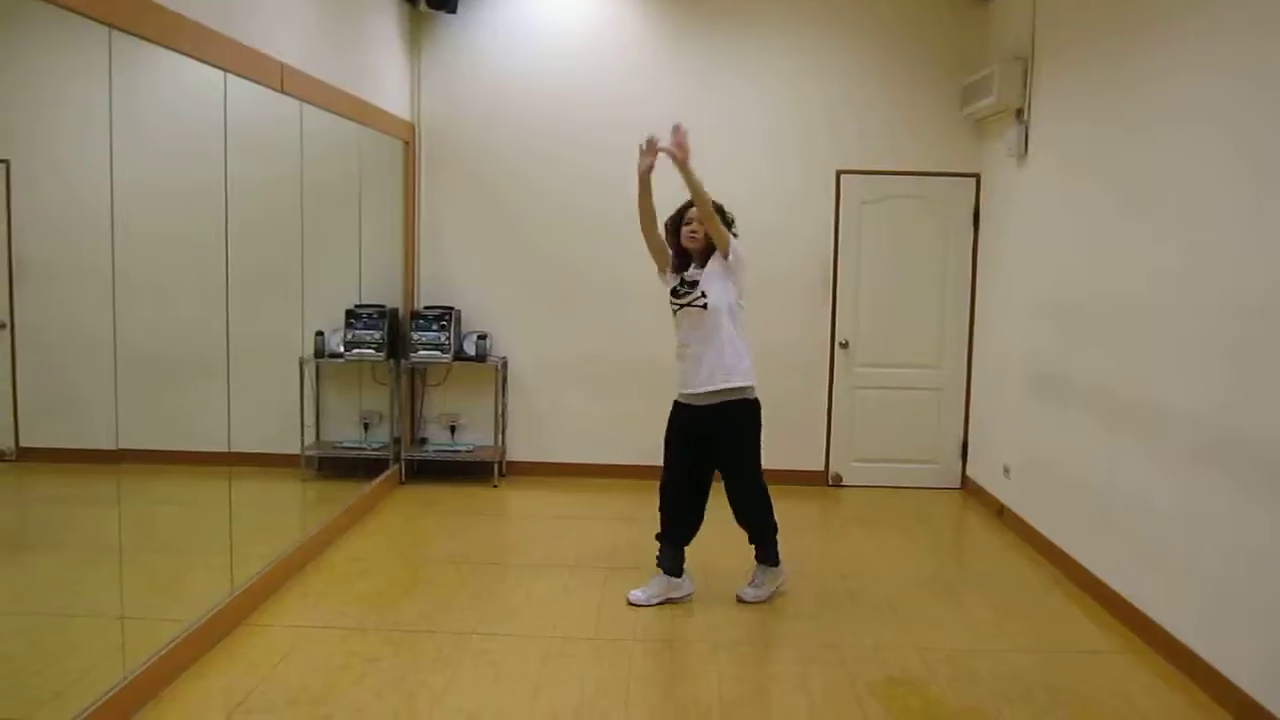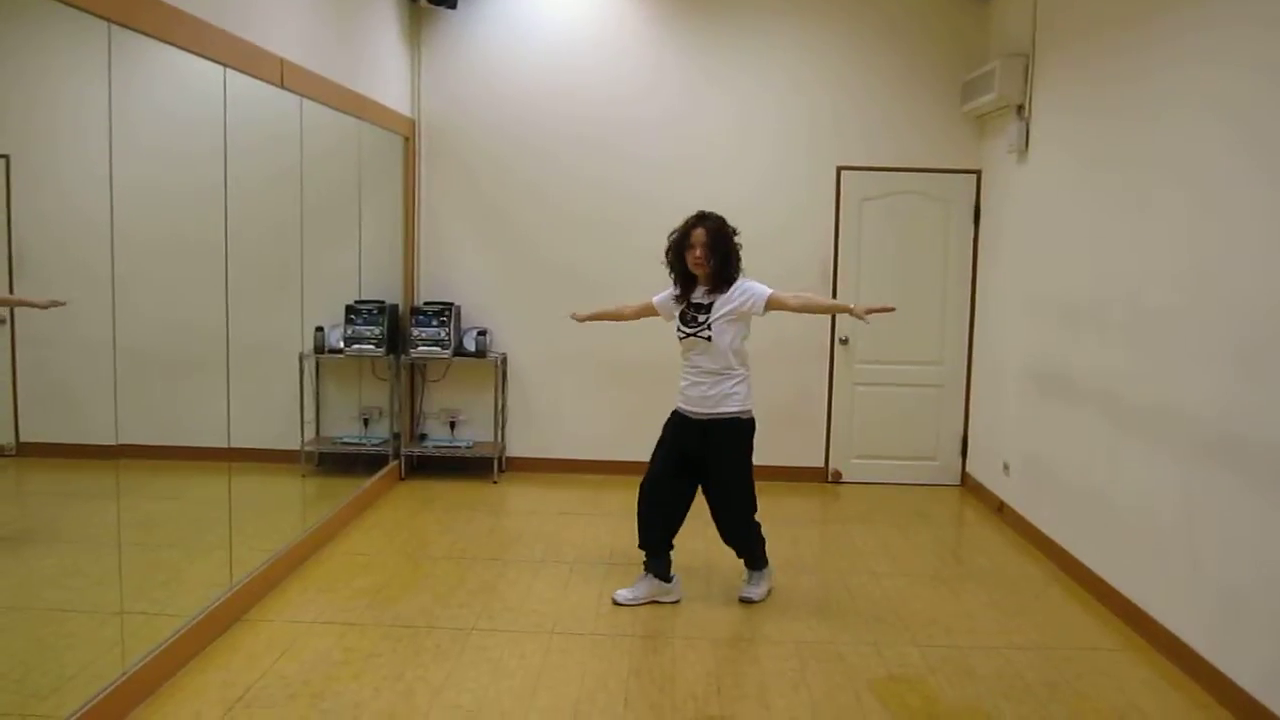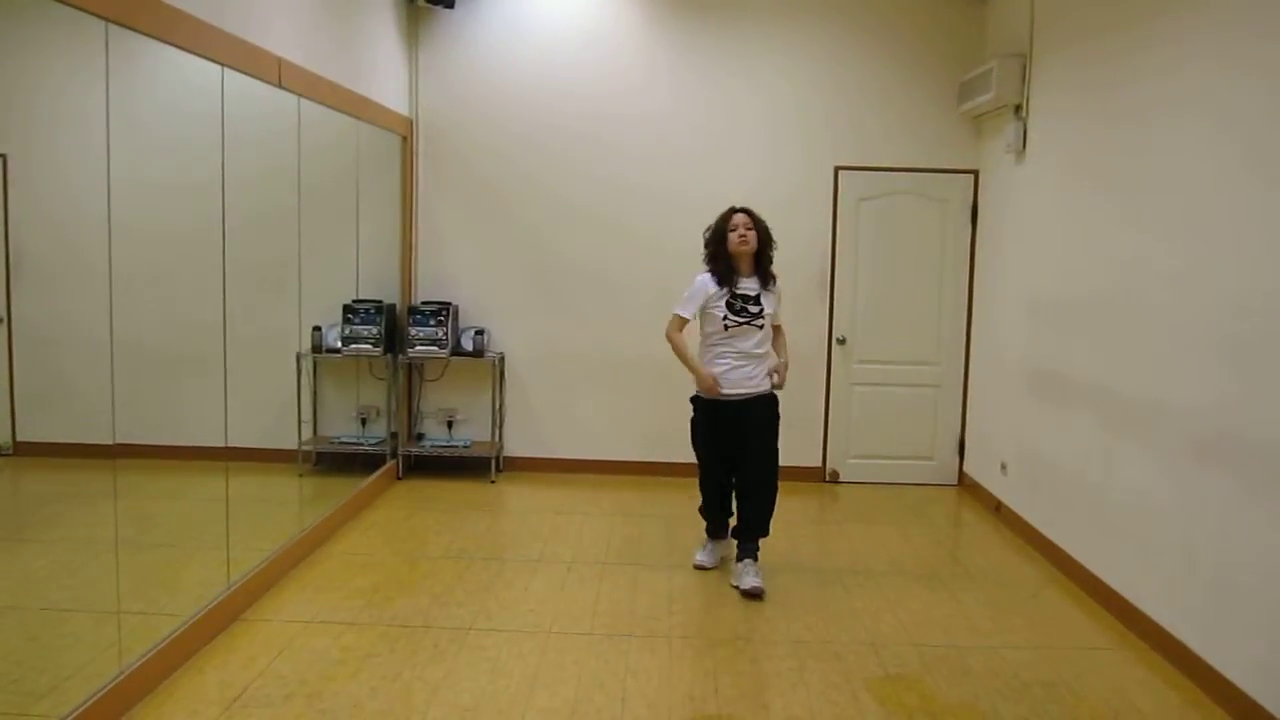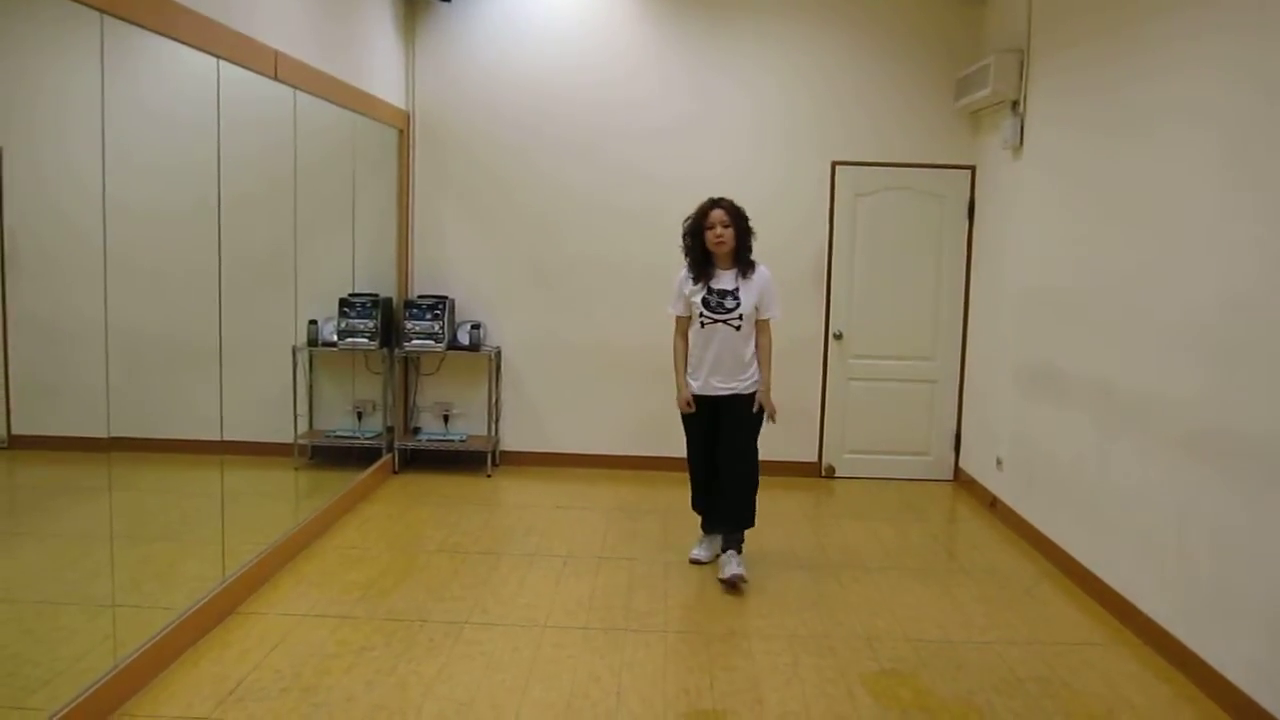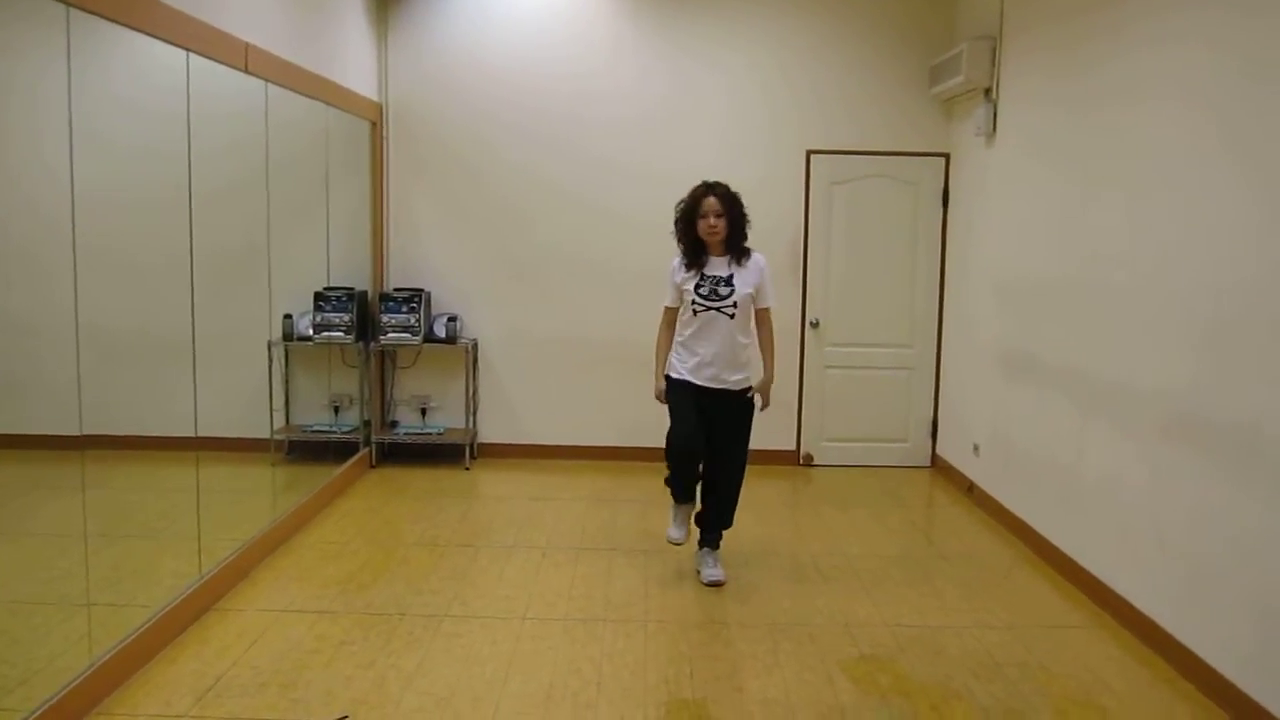
dt=1s
person 1, frame 1
left shoulder: (725, 265)
right shoulder: (672, 271)
left elbow: (710, 213)
right elbow: (650, 228)
left wrist: (684, 166)
right wrist: (645, 175)
left hip: (735, 401)
right hip: (689, 404)
left knee: (747, 491)
right knee: (679, 493)
left ankle: (769, 568)
right ankle: (671, 575)
person 1, frame 2
left shoulder: (740, 291)
right shoulder: (680, 294)
left elbow: (789, 300)
right elbow: (635, 310)
left wrist: (848, 308)
right wrist: (588, 316)
left hip: (729, 420)
right hip: (686, 416)
left knee: (732, 505)
right knee: (657, 494)
left ankle: (757, 571)
right ankle: (658, 577)
person 1, frame 3
left shoulder: (770, 286)
right shoulder: (708, 284)
right elbow: (673, 329)
left wrist: (783, 361)
right wrist: (696, 370)
left hip: (759, 398)
right hip: (713, 398)
left knee: (759, 478)
right knee: (714, 474)
left ankle: (747, 559)
right ankle: (716, 537)
person 1, frame 4
left shoulder: (758, 277)
right shoulder: (690, 278)
left elbow: (763, 334)
right elbow: (681, 334)
left wrist: (766, 389)
right wrist: (681, 384)
left hip: (742, 393)
right hip: (700, 392)
left knee: (738, 469)
right knee: (702, 467)
left ankle: (732, 550)
right ankle: (711, 533)
person 1, frame 5
left shoulder: (753, 265)
right shoulder: (682, 266)
left elbow: (763, 321)
right elbow: (668, 321)
left wrist: (769, 374)
right wrist: (659, 373)
left hip: (734, 386)
right hip: (686, 380)
left knee: (726, 470)
right knee: (685, 448)
left ankle: (709, 547)
right ankle: (682, 499)
